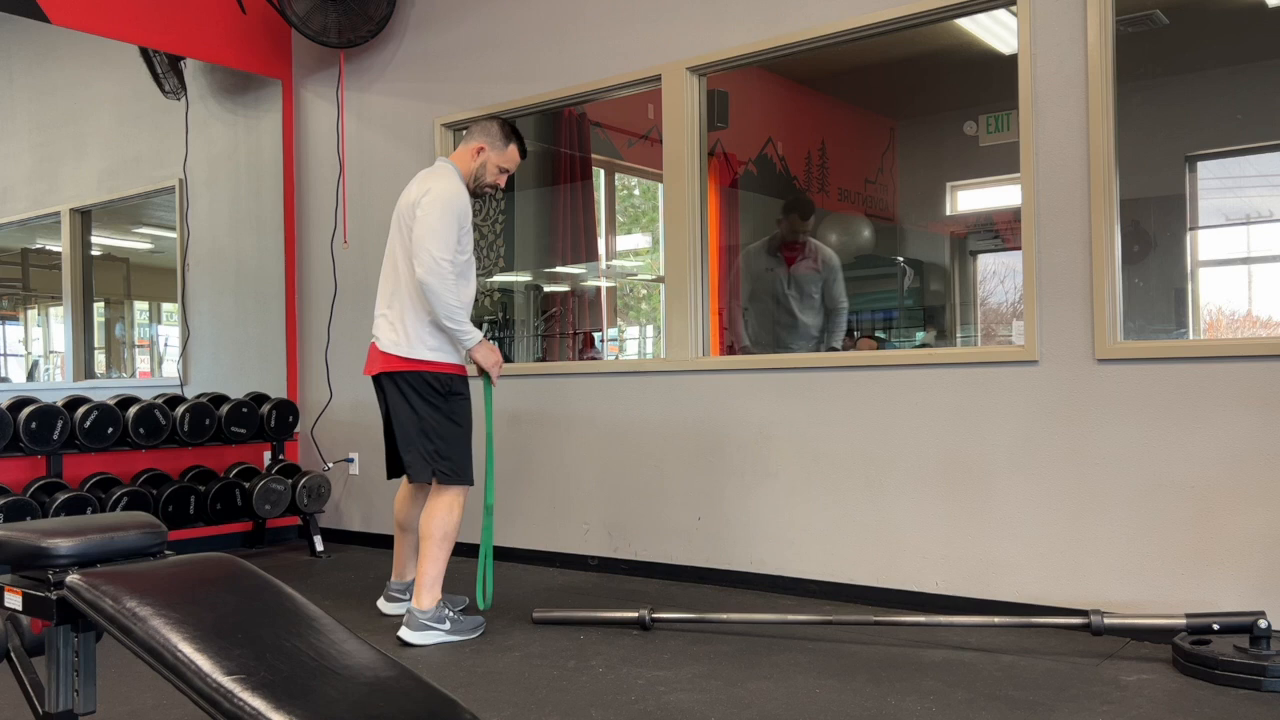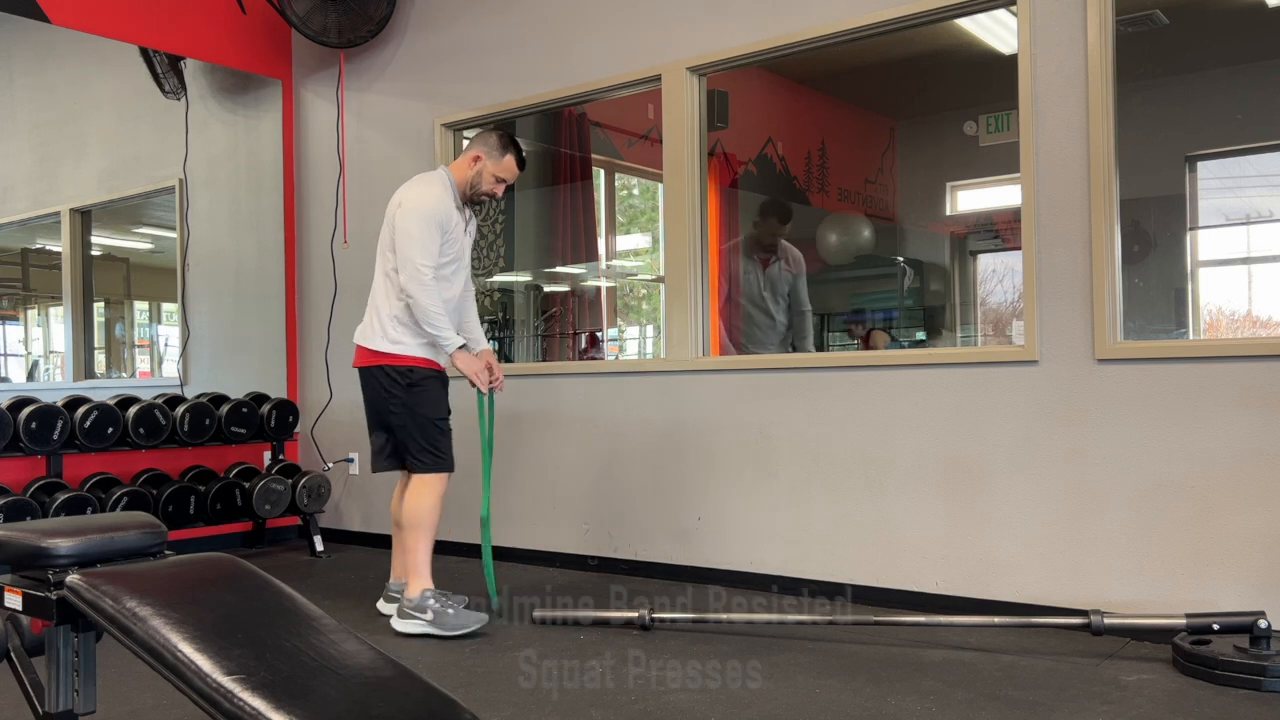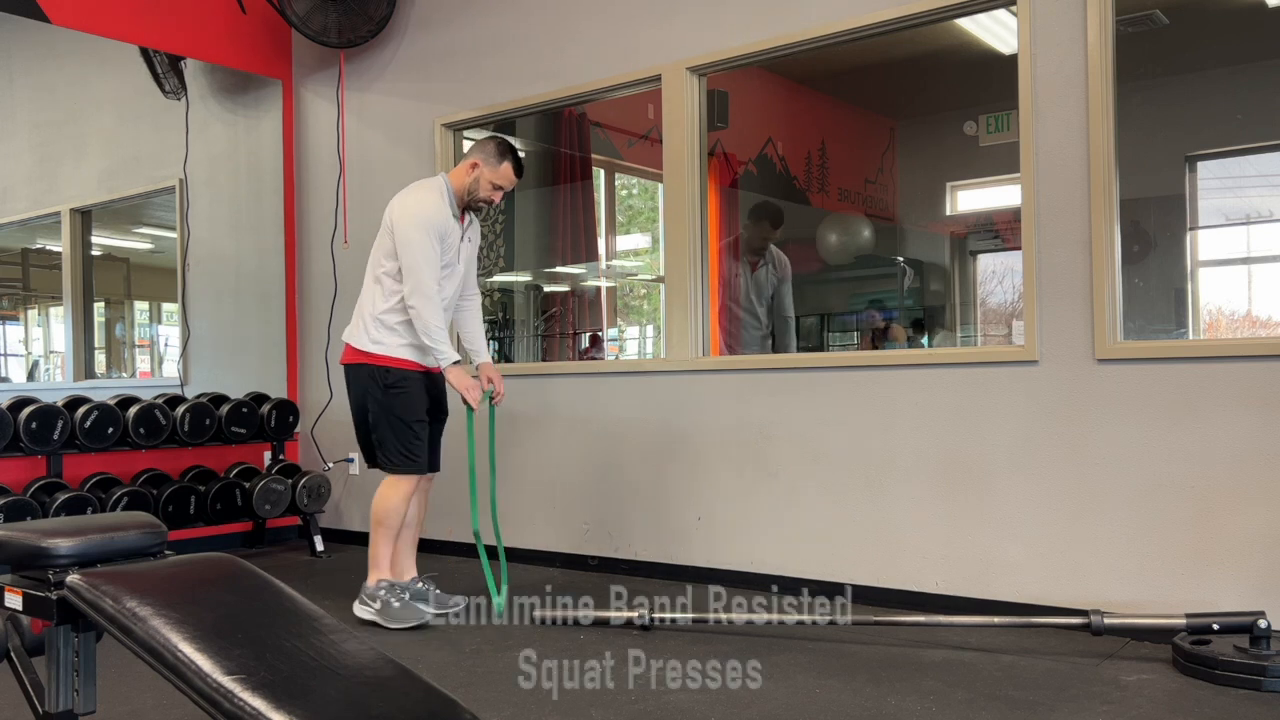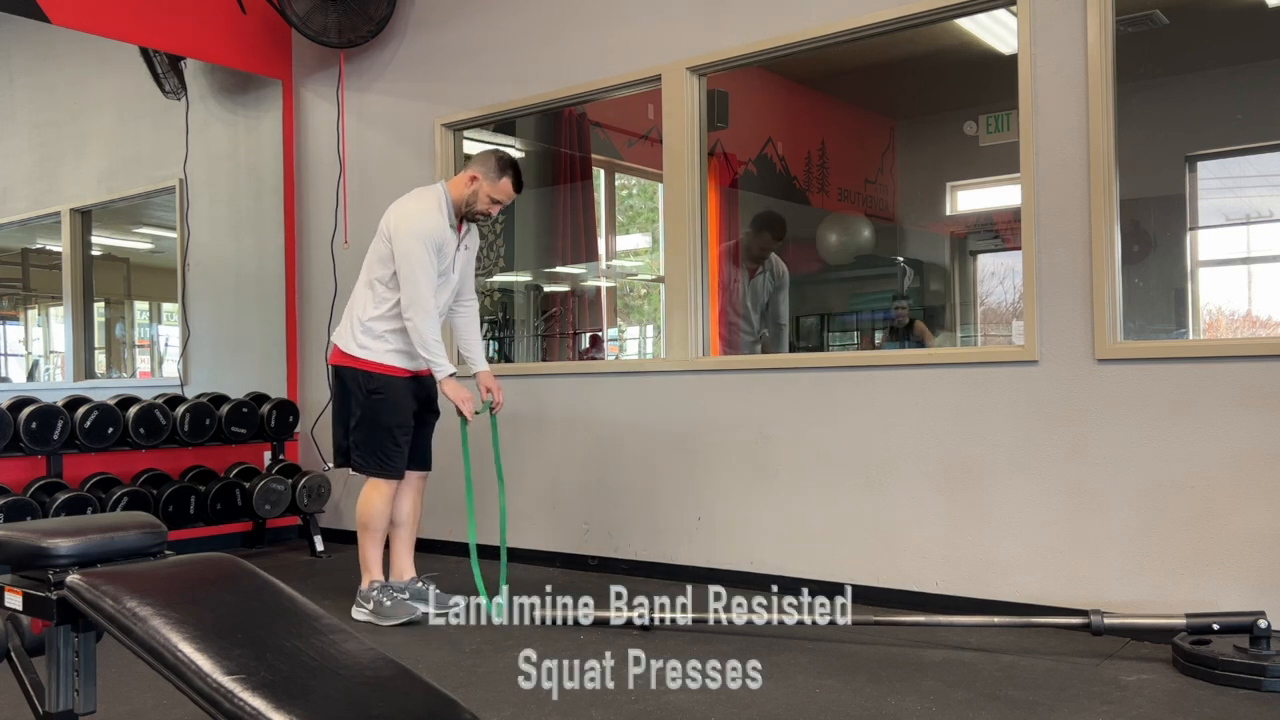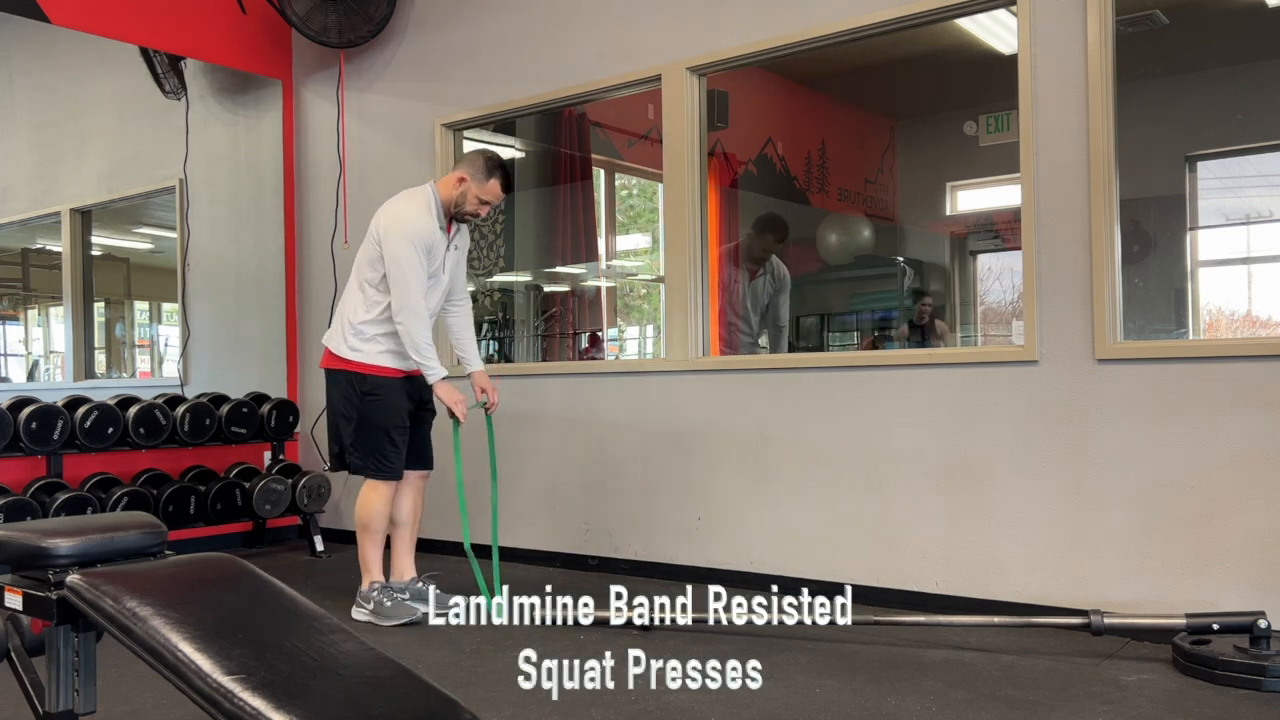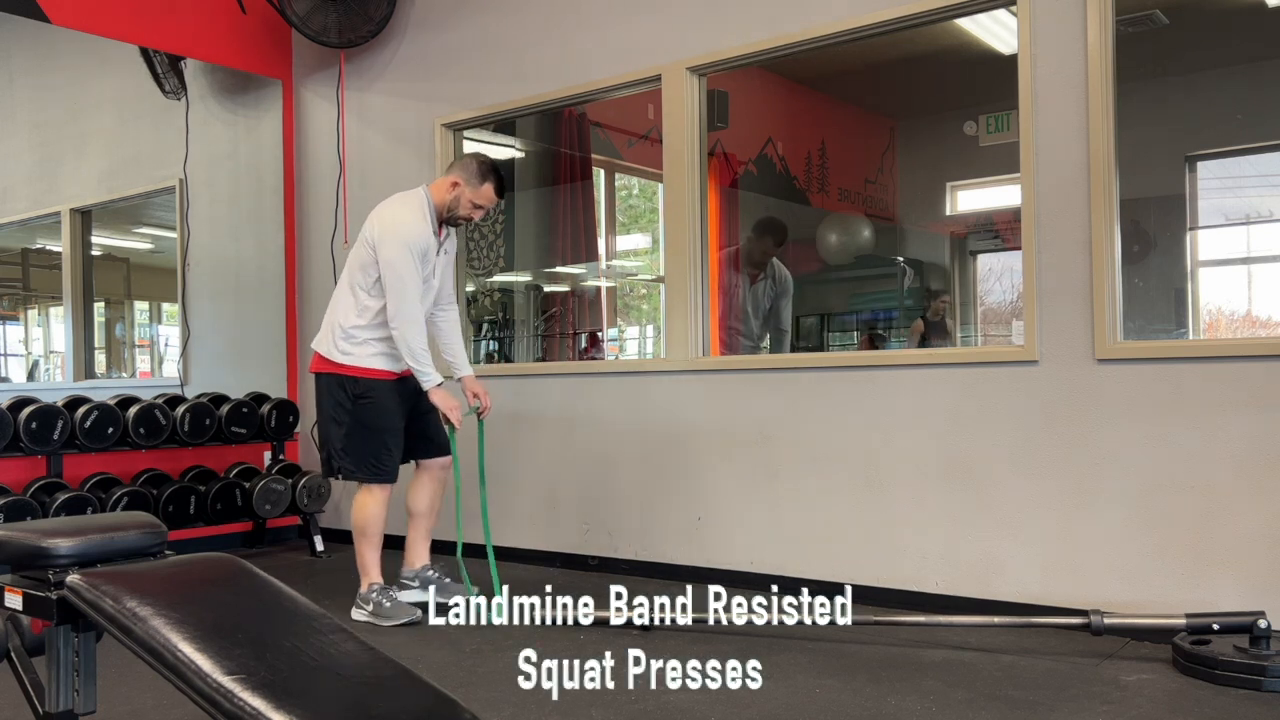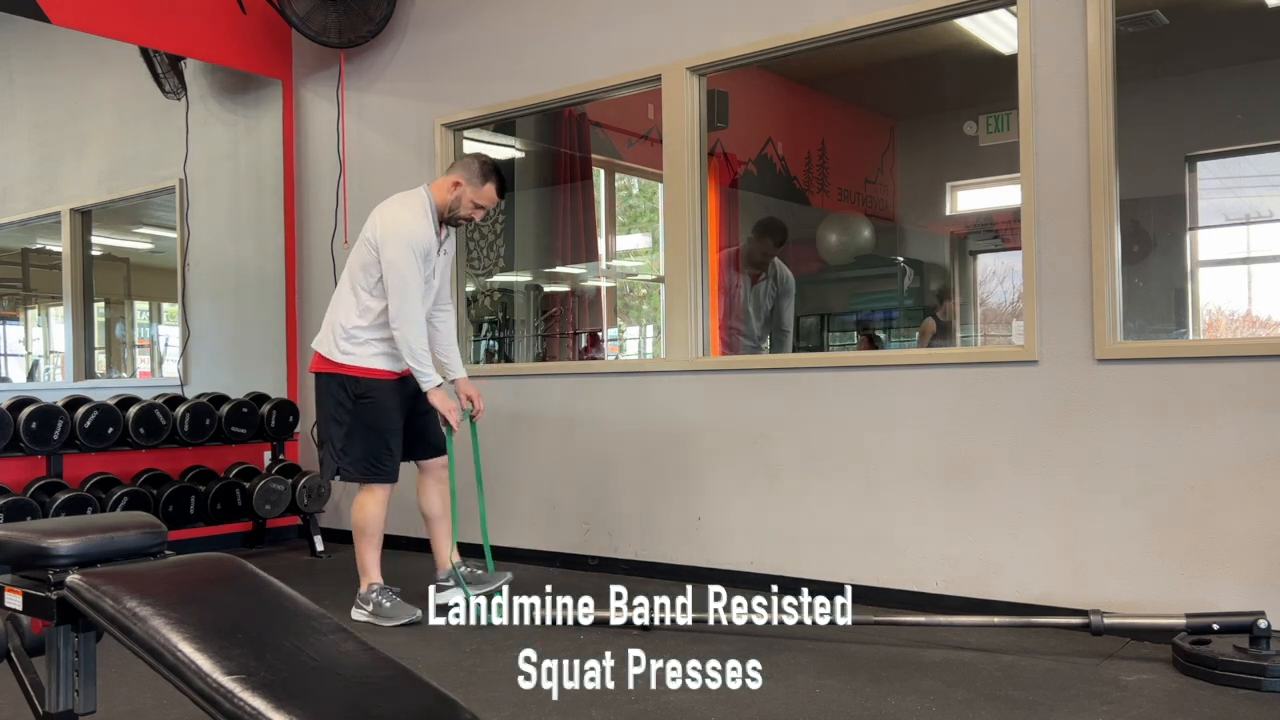
dt=0.2s
person 1, frame 1
left shoulder: (438, 193)
right shoulder: (443, 192)
right elbow: (432, 279)
left wrist: (473, 340)
right wrist: (473, 342)
left hip: (404, 355)
right hip: (421, 359)
left knee: (423, 476)
right knee: (449, 481)
left ankle: (402, 586)
right ankle: (426, 612)
person 1, frame 2
left shoulder: (464, 215)
right shoulder: (424, 198)
left elbow: (458, 290)
right elbow: (417, 285)
left wrist: (481, 346)
right wrist: (458, 350)
left hip: (421, 358)
right hip: (396, 355)
left knee: (420, 469)
right knee: (431, 469)
left ankle: (403, 585)
right ankle: (416, 600)
person 1, frame 3
left shoulder: (469, 223)
right shoulder: (422, 206)
left elbow: (466, 297)
right elbow: (420, 296)
left wrist: (482, 359)
right wrist: (453, 364)
left hip: (419, 359)
right hip: (383, 355)
left knee: (420, 472)
right knee: (404, 470)
left ankle: (405, 581)
right ankle: (375, 588)
person 1, frame 4
left shoulder: (467, 231)
right shoulder: (419, 217)
left elbow: (463, 305)
right elbow: (417, 307)
left wrist: (481, 369)
right wrist: (446, 376)
left hip: (412, 363)
right hip: (371, 358)
left knee: (413, 472)
right knee: (386, 473)
left ankle: (403, 581)
right ankle: (371, 590)
person 1, frame 5
left shoulder: (456, 230)
right shoulder: (409, 218)
left elbow: (456, 304)
right elbow: (408, 310)
left wrist: (476, 368)
right wrist: (439, 379)
left hip: (404, 363)
right hip: (363, 360)
left knee: (416, 471)
right knee: (383, 474)
left ankle: (403, 580)
right ankle: (371, 591)
person 1, frame 6
left shoulder: (444, 231)
right shoulder: (403, 223)
left elbow: (442, 309)
right elbow: (404, 316)
left wrist: (465, 374)
right wrist: (433, 386)
left hip: (395, 365)
right hip: (354, 363)
left knee: (435, 459)
right knee: (376, 478)
left ankle: (417, 572)
right ankle: (370, 592)
person 1, frame 7
left shoulder: (444, 232)
right shoulder: (404, 222)
left elbow: (440, 310)
right elbow: (403, 315)
left wrist: (458, 376)
right wrist: (433, 386)
left hip: (396, 365)
right hip: (356, 363)
left knee: (435, 461)
right knee: (377, 478)
left ankle: (449, 572)
right ankle: (370, 592)
